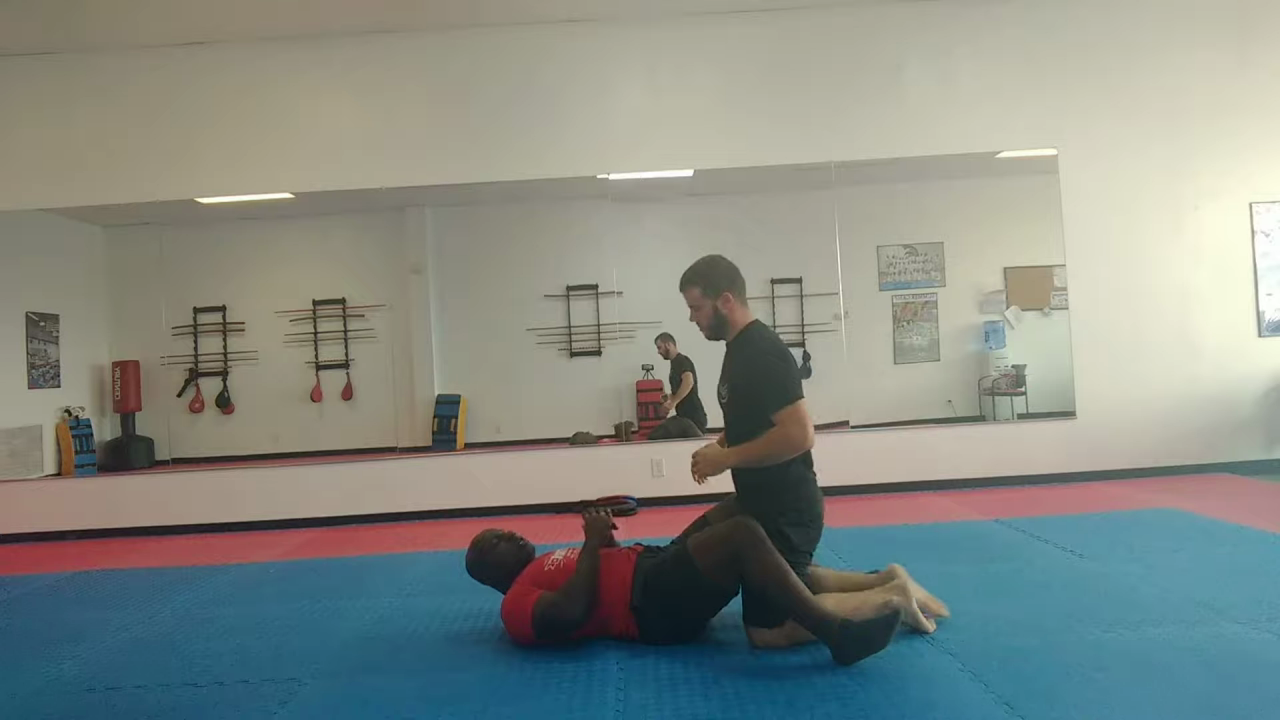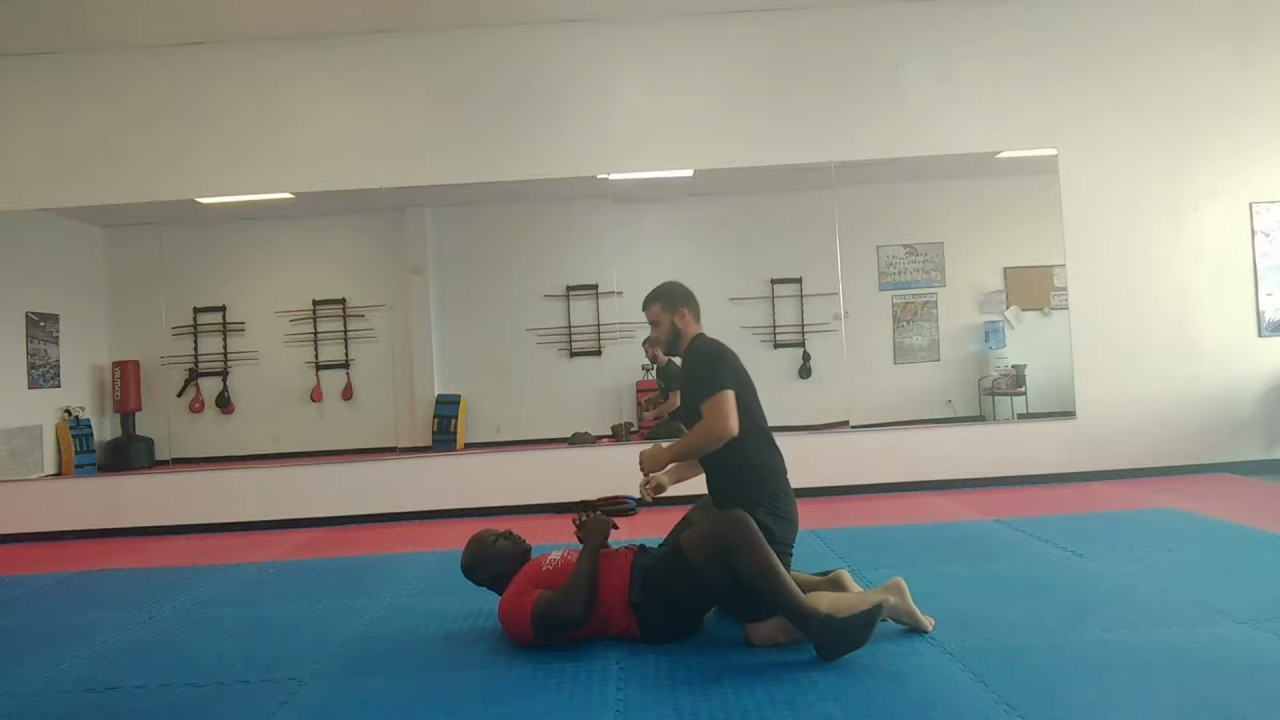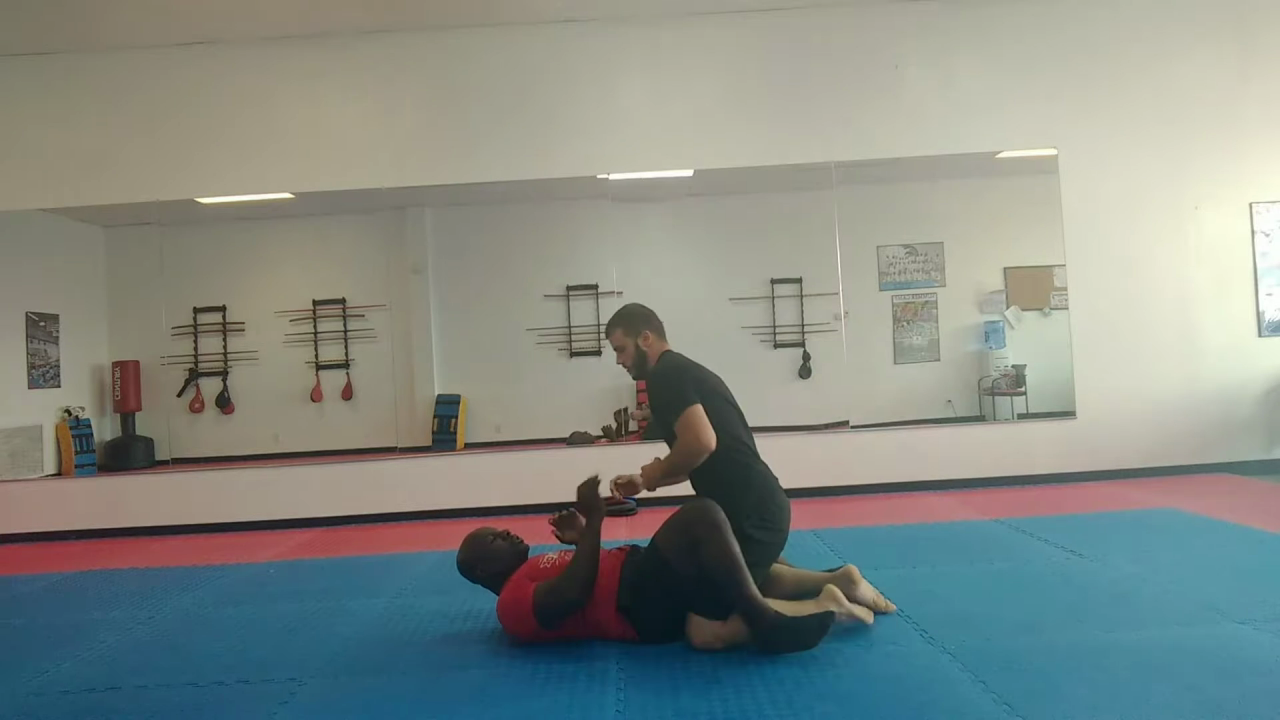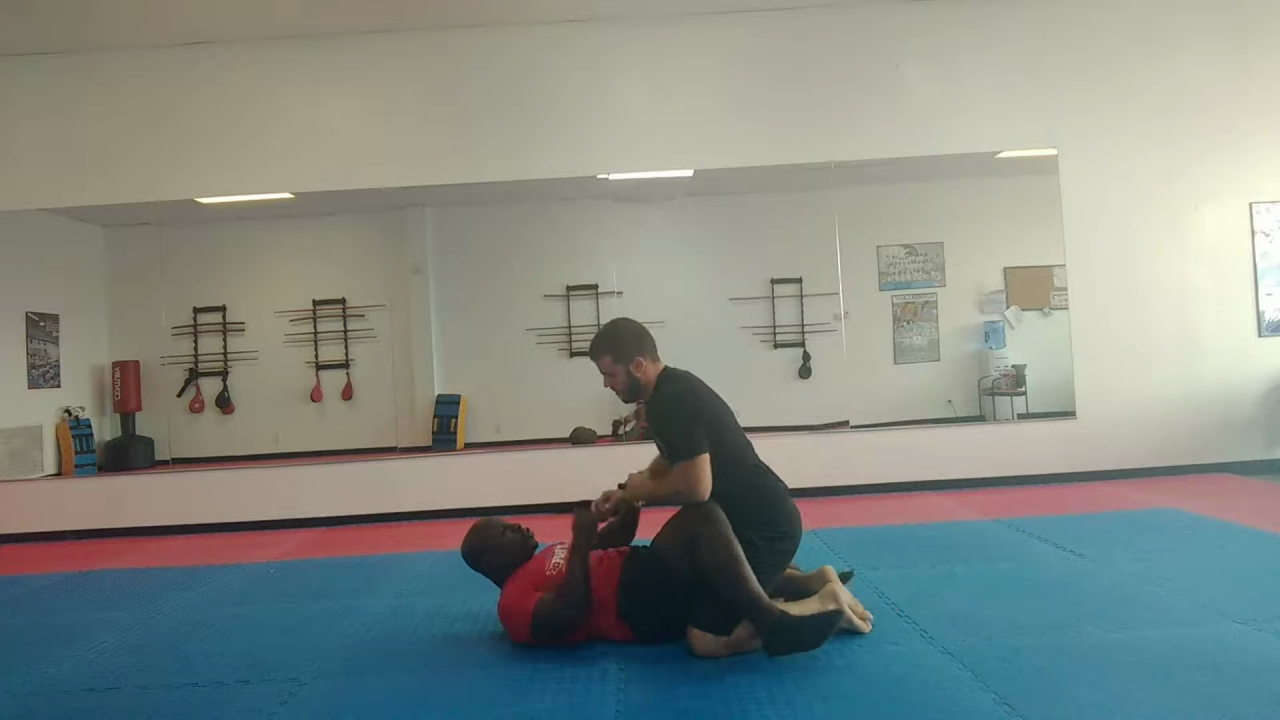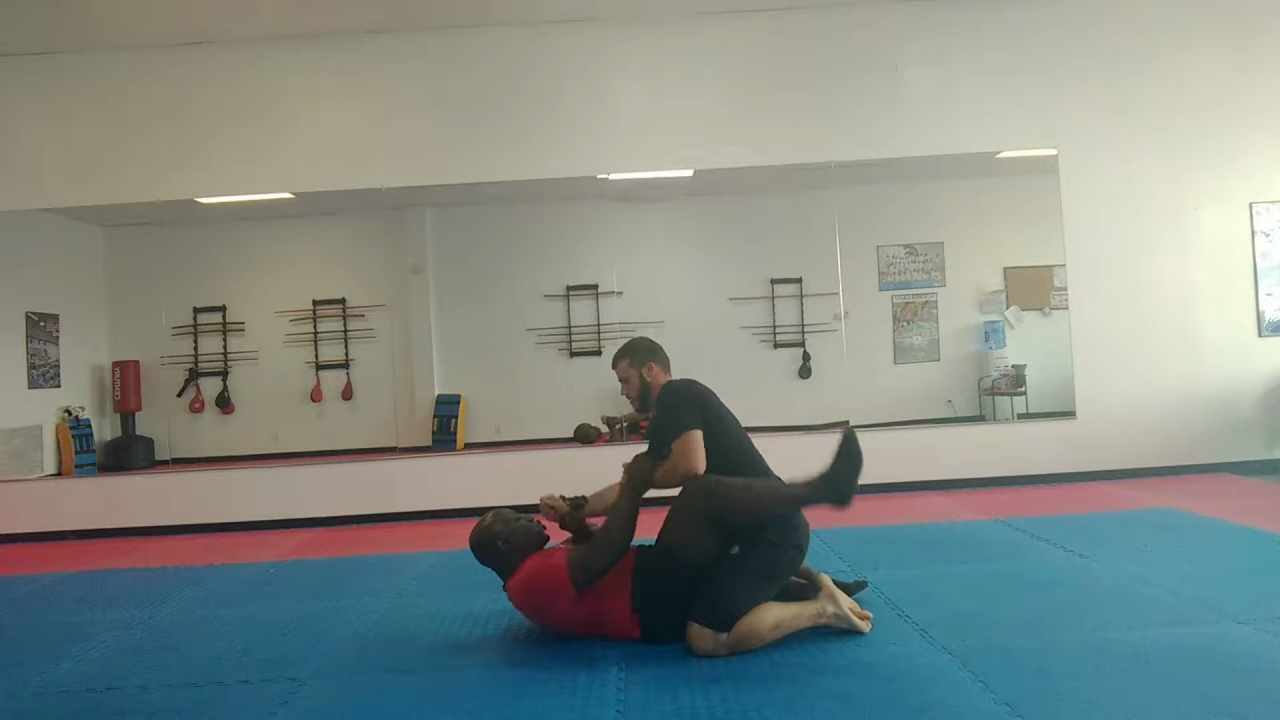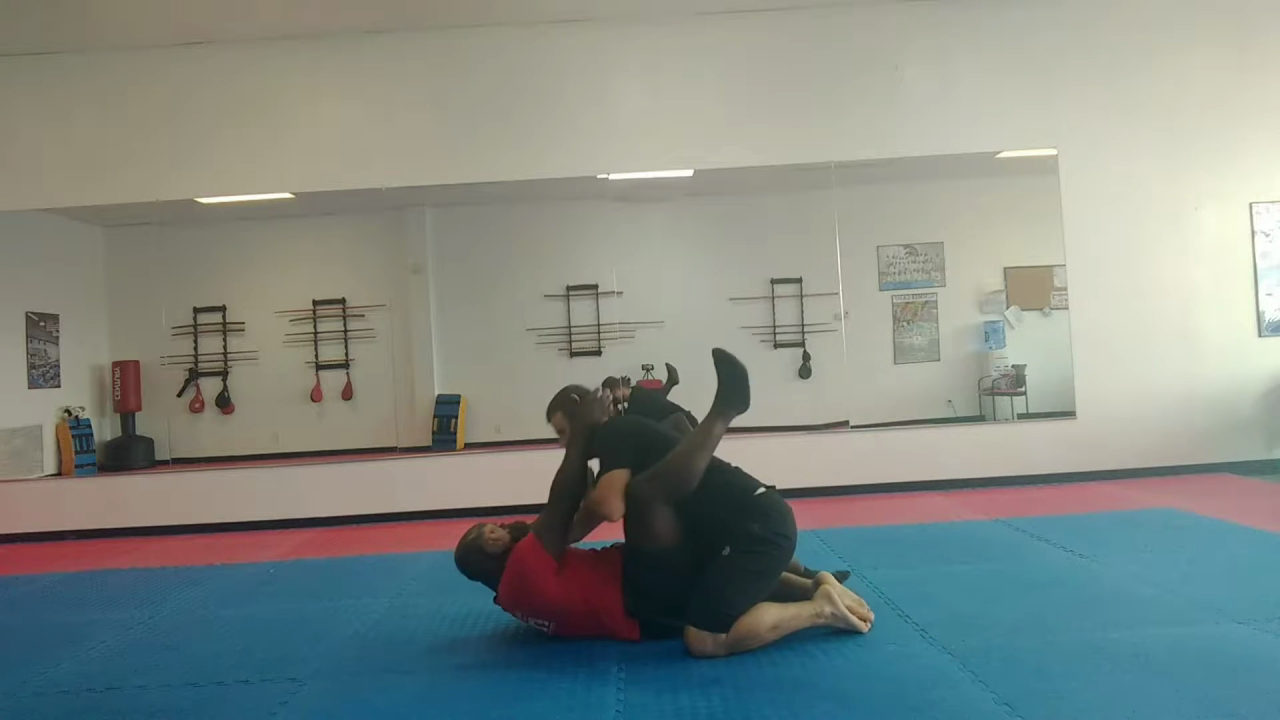
dt=0.4s
person 1, frame 1
left shoulder: (539, 566)
right shoulder: (517, 602)
right elbow: (571, 612)
left wrist: (604, 540)
right wrist: (593, 543)
right hip: (657, 604)
right knee: (741, 534)
right ankle: (834, 631)
person 1, frame 2
left shoulder: (536, 572)
right shoulder: (516, 606)
right elbow: (573, 610)
left wrist: (594, 542)
right wrist: (593, 544)
right hip: (655, 604)
right knee: (731, 526)
right ankle: (819, 627)
person 1, frame 3
left shoulder: (530, 572)
right shoulder: (514, 603)
right elbow: (576, 592)
left wrist: (581, 539)
right wrist: (592, 523)
left hip: (643, 573)
right hip: (647, 603)
right knee: (701, 514)
left ankle: (824, 598)
right ankle: (766, 623)
person 1, frame 4
left shoulder: (543, 558)
right shoulder: (515, 602)
left elbow: (616, 539)
right elbow: (570, 613)
left wrist: (631, 506)
right wrist: (580, 542)
left hip: (648, 580)
right hip: (643, 605)
right knee: (702, 516)
left ankle: (819, 593)
right ankle: (772, 621)
person 1, frame 5
left shoulder: (531, 573)
right shoulder: (533, 581)
left elbow: (589, 555)
right elbow: (610, 551)
right wrist: (632, 487)
left hip: (658, 592)
right hip: (657, 601)
right knee: (702, 492)
left ankle: (814, 588)
right ankle: (823, 488)
person 1, frame 6
left shoulder: (515, 591)
right shoulder: (524, 570)
right elbow: (562, 505)
right wrist: (582, 433)
left hip: (646, 605)
right hip: (649, 599)
right knee: (646, 489)
left ankle: (814, 589)
right ankle: (726, 407)
person 2, frame 1
left shoulder: (761, 352)
right shoulder: (740, 348)
left elbow: (798, 435)
left wrist: (724, 459)
right wrist: (720, 447)
left hip: (785, 508)
right hip: (762, 499)
left knee: (767, 632)
person 2, frame 2
left shoulder: (705, 358)
right shoulder: (704, 360)
left elbow: (722, 426)
left wrist: (664, 456)
right wrist: (669, 476)
left hip: (759, 504)
right hip: (738, 497)
left knee: (764, 629)
person 2, frame 3
left shoulder: (666, 375)
right shoulder: (684, 371)
left elbow: (702, 442)
left wrist: (655, 473)
right wrist: (645, 482)
left hip: (752, 511)
right hip: (758, 503)
right ankle: (834, 584)
person 2, frame 4
left shoulder: (674, 399)
right shoulder: (672, 388)
left elbow: (695, 487)
right elbow: (673, 461)
left wrist: (640, 491)
right wrist: (625, 493)
left hip: (764, 525)
right hip: (759, 516)
left knee: (707, 639)
person 2, frame 5
left shoulder: (676, 397)
right shoulder: (668, 416)
left elbow: (691, 465)
left hip: (772, 530)
right hip: (763, 525)
left knee: (706, 637)
person 2, frame 6
left shoulder: (614, 433)
right shoulder: (626, 436)
left elbow: (609, 507)
left hip: (757, 525)
right hip: (760, 520)
left knee: (705, 640)
